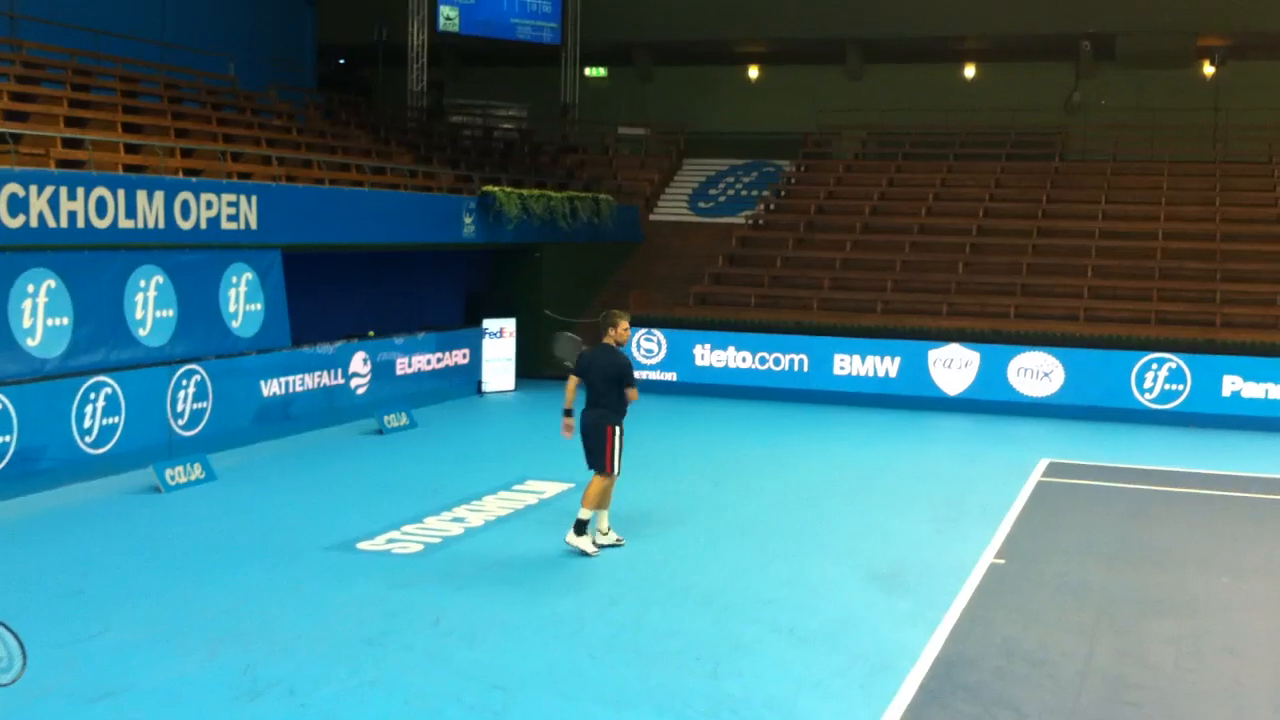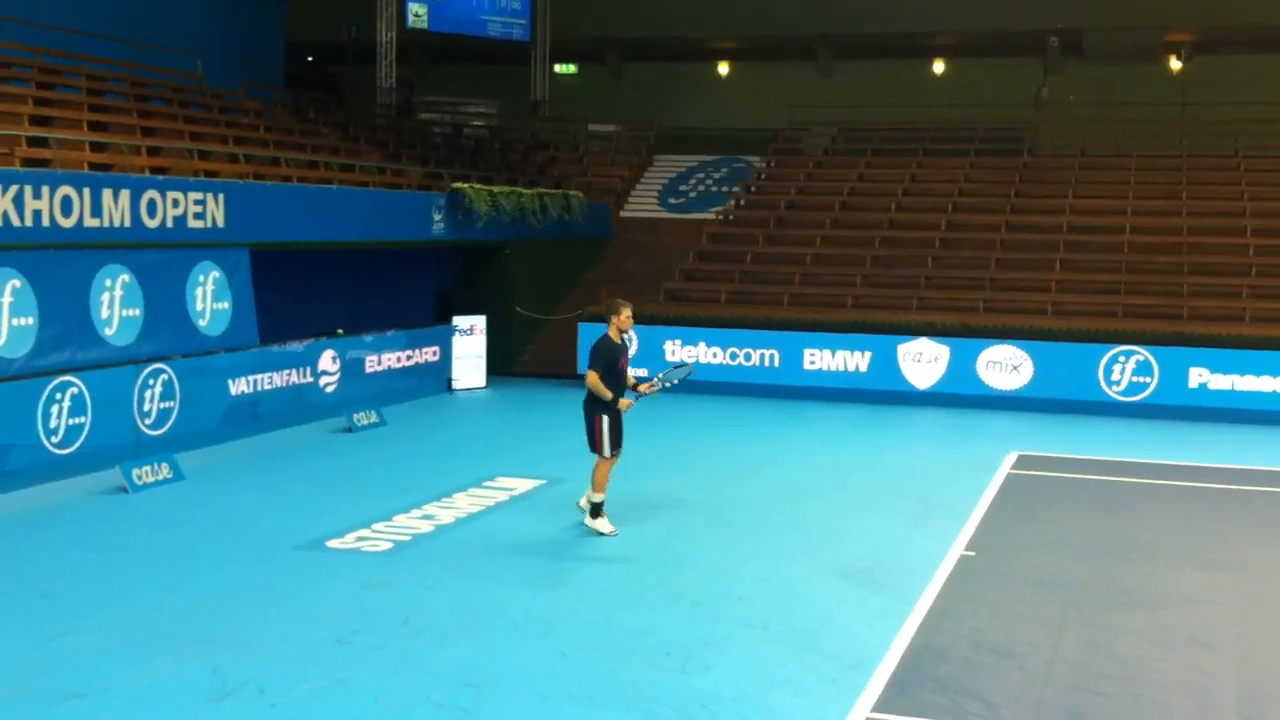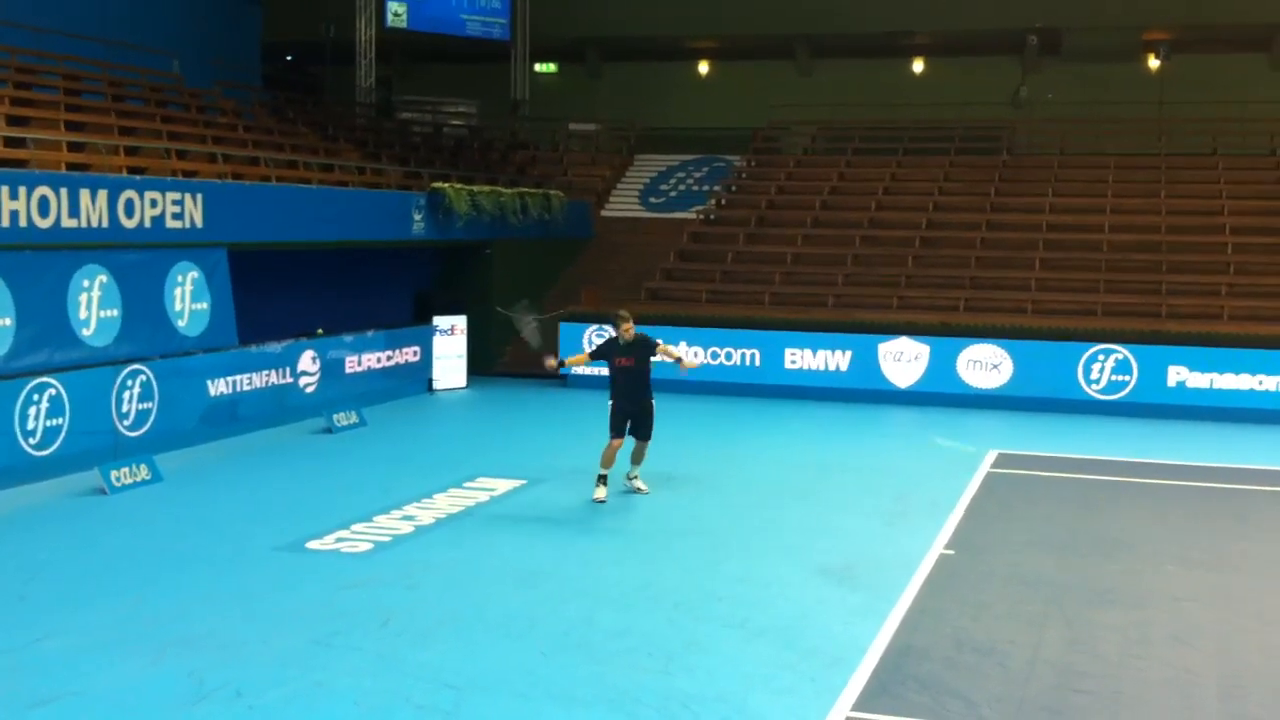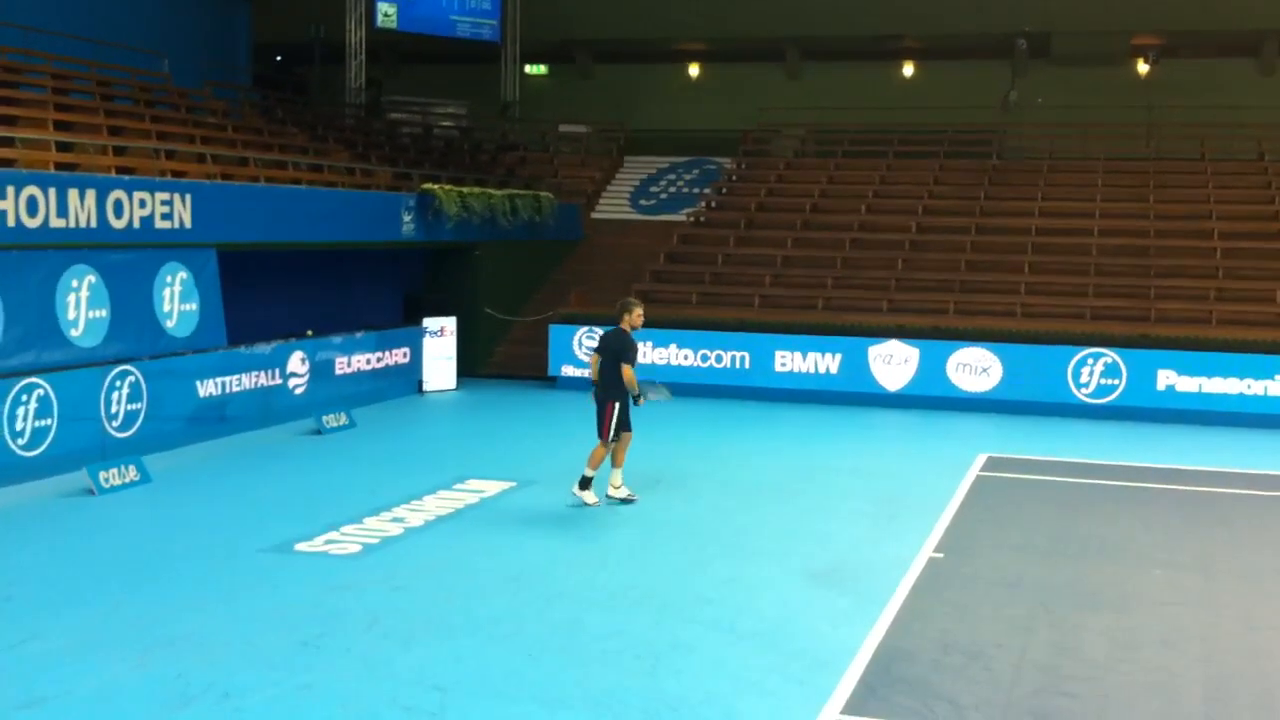
dt=1s
person 1, frame 1
left shoulder: (586, 355)
right shoulder: (621, 360)
left elbow: (571, 385)
right elbow: (632, 396)
left wrist: (567, 415)
left hip: (590, 418)
right hip: (609, 421)
left knee: (607, 475)
right knee: (605, 476)
left ankle: (603, 532)
right ankle: (578, 532)
person 1, frame 2
left shoulder: (622, 344)
right shoulder: (603, 347)
right elbow: (591, 381)
left wrist: (637, 386)
right wrist: (616, 400)
left hip: (611, 409)
right hip: (599, 409)
left knee: (610, 457)
right knee: (606, 459)
left ankle: (590, 499)
right ankle: (595, 515)
person 1, frame 3
left shoulder: (643, 341)
right shoulder: (609, 346)
left elbow: (662, 348)
right elbow: (586, 358)
left wrist: (680, 359)
right wrist: (560, 363)
left hip: (644, 401)
right hip: (620, 402)
left knee: (642, 442)
right knee: (615, 443)
left ankle: (633, 476)
right ankle: (601, 482)
person 1, frame 4
left shoulder: (609, 335)
right shoulder: (628, 342)
left elbow: (595, 359)
right elbow: (627, 375)
left wrist: (597, 383)
right wrist: (637, 395)
left hip: (612, 395)
right hip: (612, 397)
left knee: (624, 437)
right knee: (607, 443)
left ankle: (615, 487)
right ankle: (583, 486)
